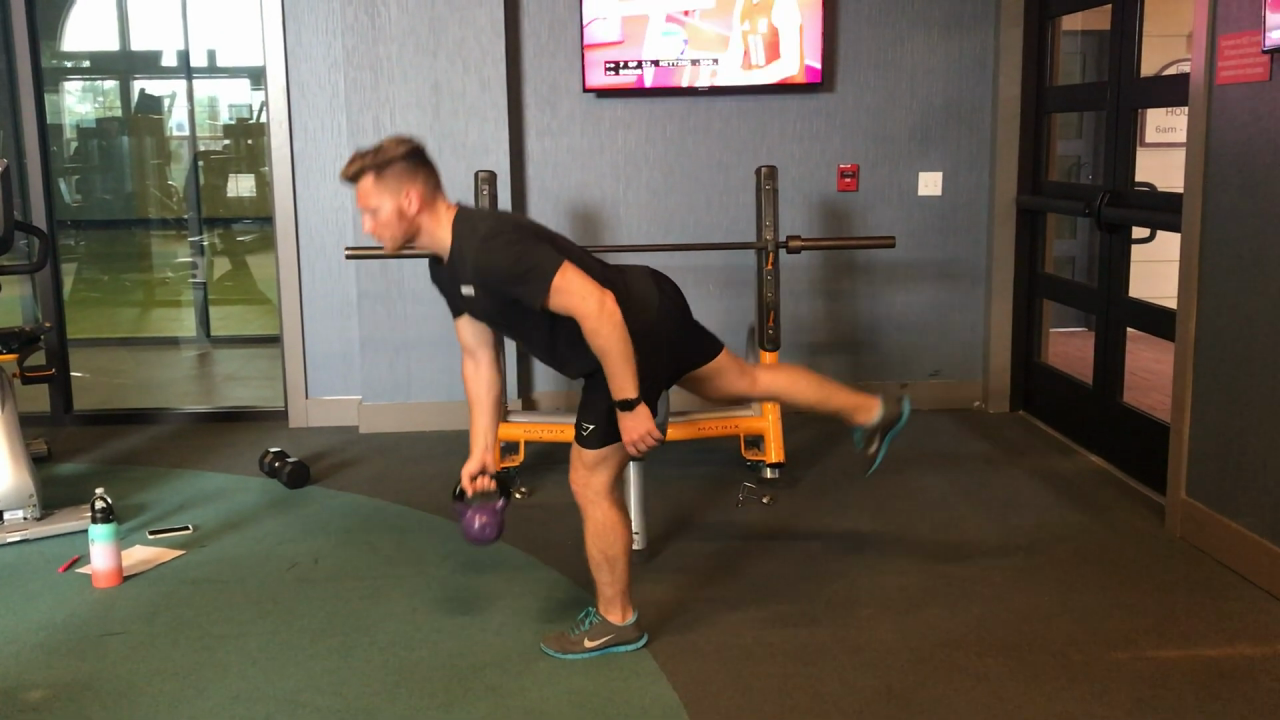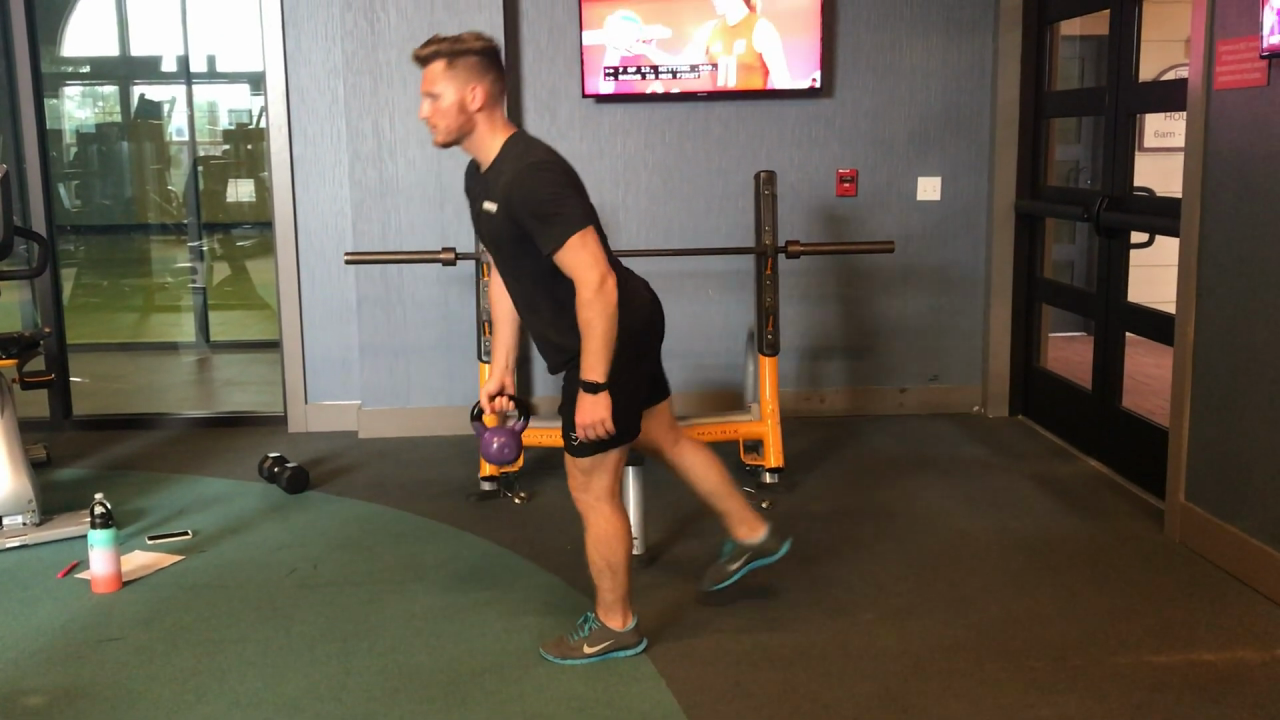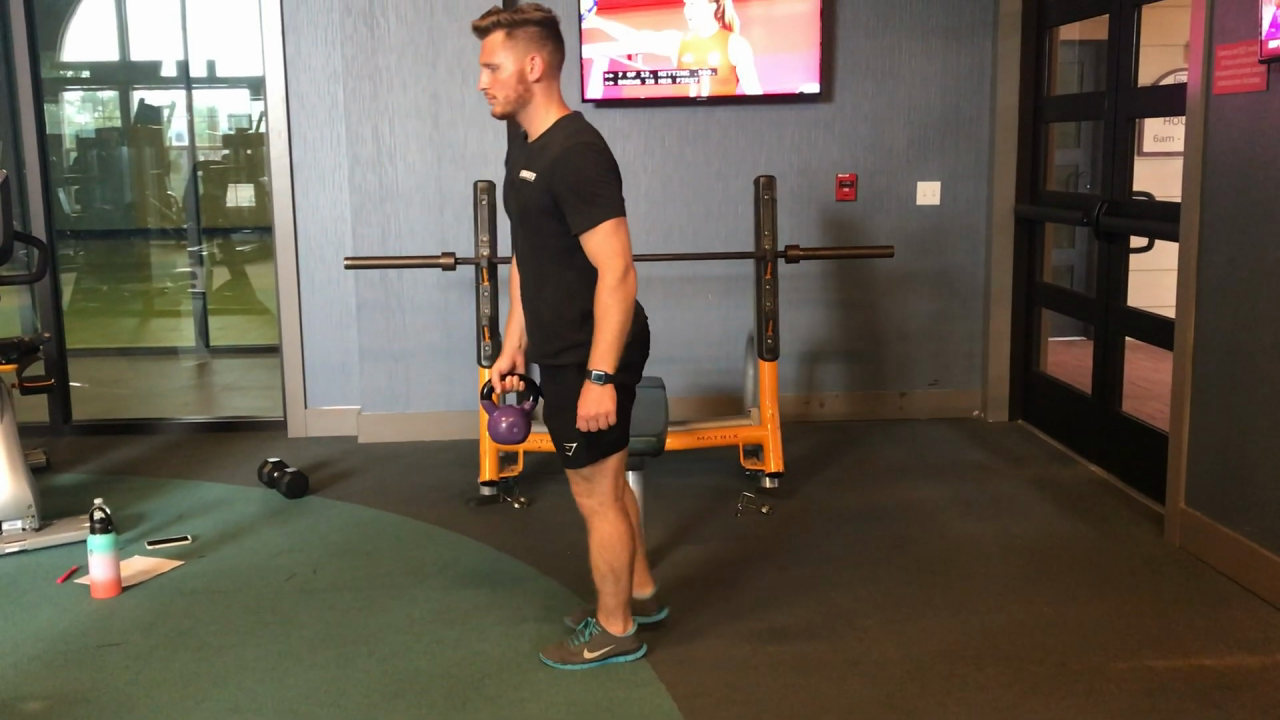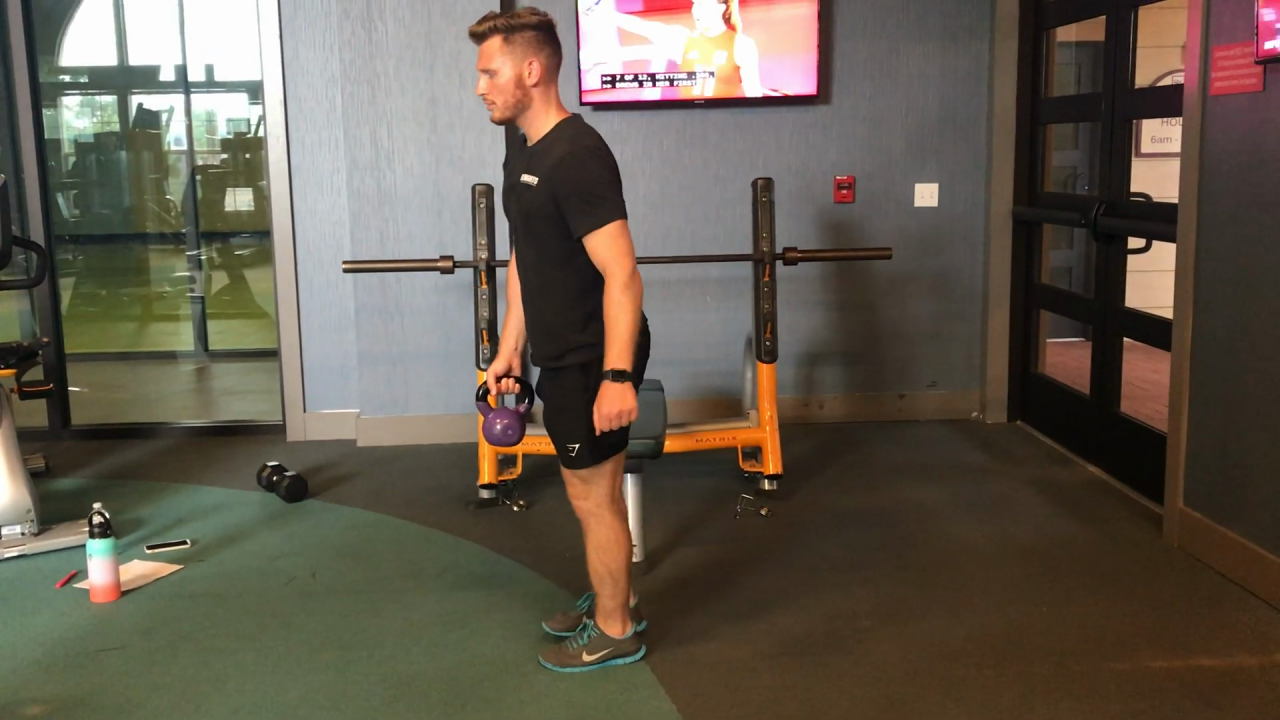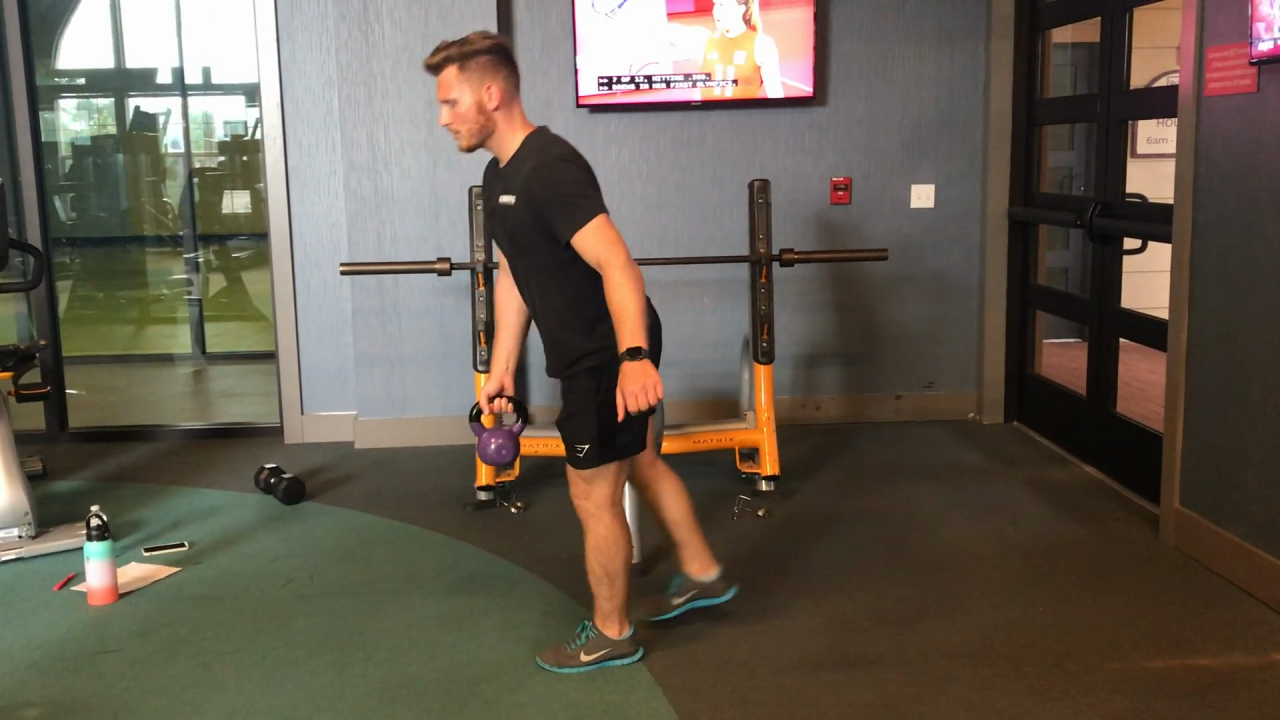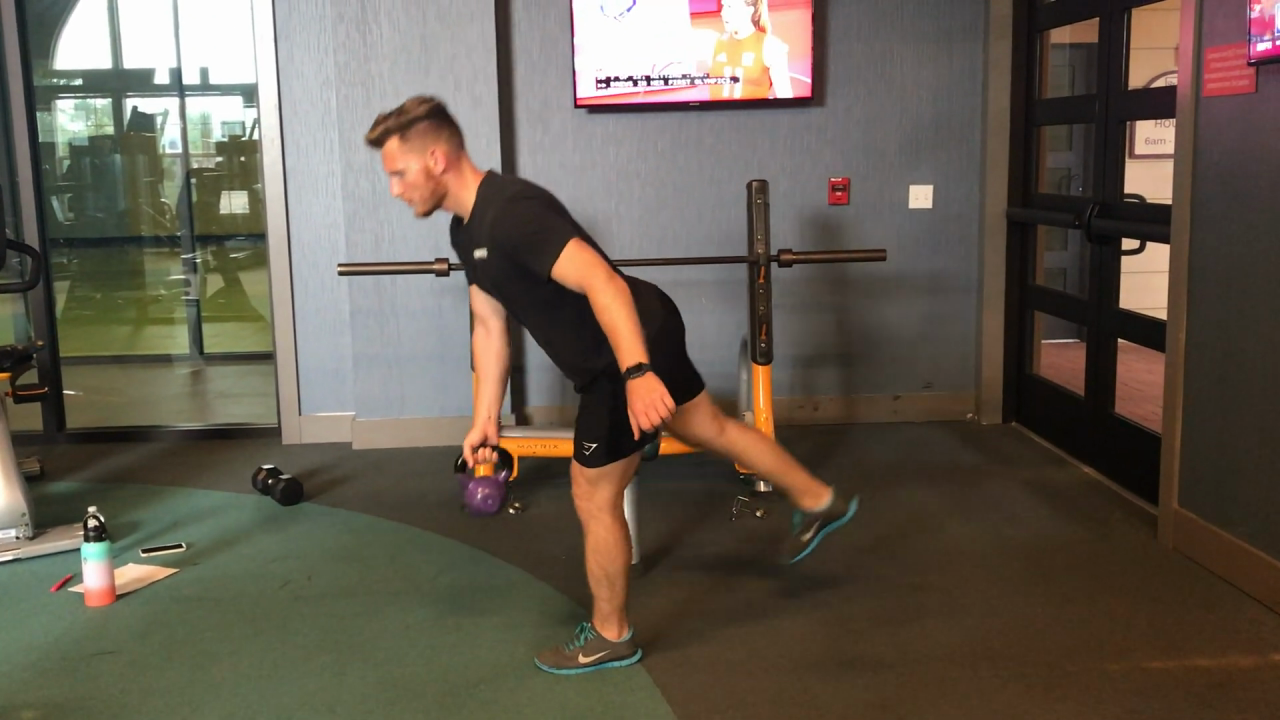
dt=0.4s
person 1, frame 1
left shoulder: (489, 248)
right shoulder: (447, 265)
left elbow: (597, 308)
right elbow: (478, 357)
left wrist: (628, 405)
right wrist: (481, 450)
left hip: (636, 324)
right hip: (647, 310)
left knee: (590, 481)
right knee: (747, 380)
left ankle: (615, 622)
right ankle: (871, 412)
person 1, frame 2
left shoulder: (530, 175)
right shoulder: (481, 174)
left elbow: (597, 283)
right elbow: (505, 278)
left wrist: (592, 387)
right wrist: (501, 370)
left hip: (613, 335)
right hip: (625, 328)
left knee: (591, 488)
right knee: (665, 440)
left ankle: (614, 627)
right ankle: (752, 535)
person 1, frame 3
left shoulder: (577, 154)
right shoulder: (525, 148)
left elbow: (617, 273)
left wrist: (601, 377)
right wrist: (514, 346)
left hip: (589, 355)
right hip: (563, 349)
left knee: (594, 494)
right knee: (605, 481)
left ankle: (615, 631)
right ankle: (638, 591)
person 1, frame 4
left shoulder: (578, 157)
right shoulder: (524, 154)
left elbow: (621, 276)
left wrist: (618, 375)
right wrist: (509, 348)
left hip: (591, 361)
right hip: (562, 355)
left knee: (593, 496)
right knee: (592, 489)
left ankle: (614, 633)
right ankle: (614, 601)
person 1, frame 5
left shoulder: (550, 169)
right shoulder: (500, 175)
left elbow: (618, 267)
right elbow: (511, 276)
left wrist: (634, 356)
right wrist: (501, 370)
left hip: (606, 358)
right hip: (591, 351)
left knee: (594, 497)
right knee: (640, 463)
left ankle: (611, 634)
right ankle: (701, 572)
person 1, frame 6
left shoulder: (512, 212)
right shoulder: (467, 226)
left elbow: (604, 287)
right elbow: (489, 324)
left wrist: (636, 375)
right wrist: (485, 419)
left hip: (627, 355)
right hip: (638, 344)
left knee: (594, 496)
right knee: (708, 428)
left ankle: (610, 636)
right ankle: (819, 501)
